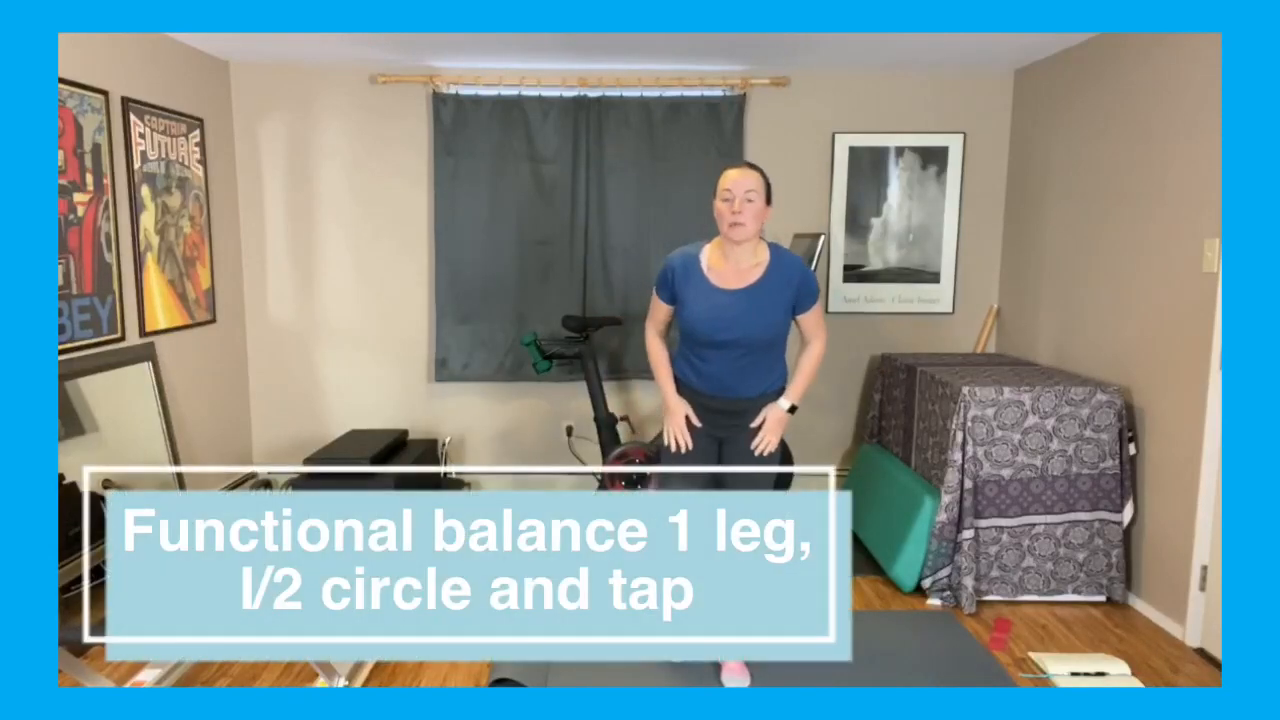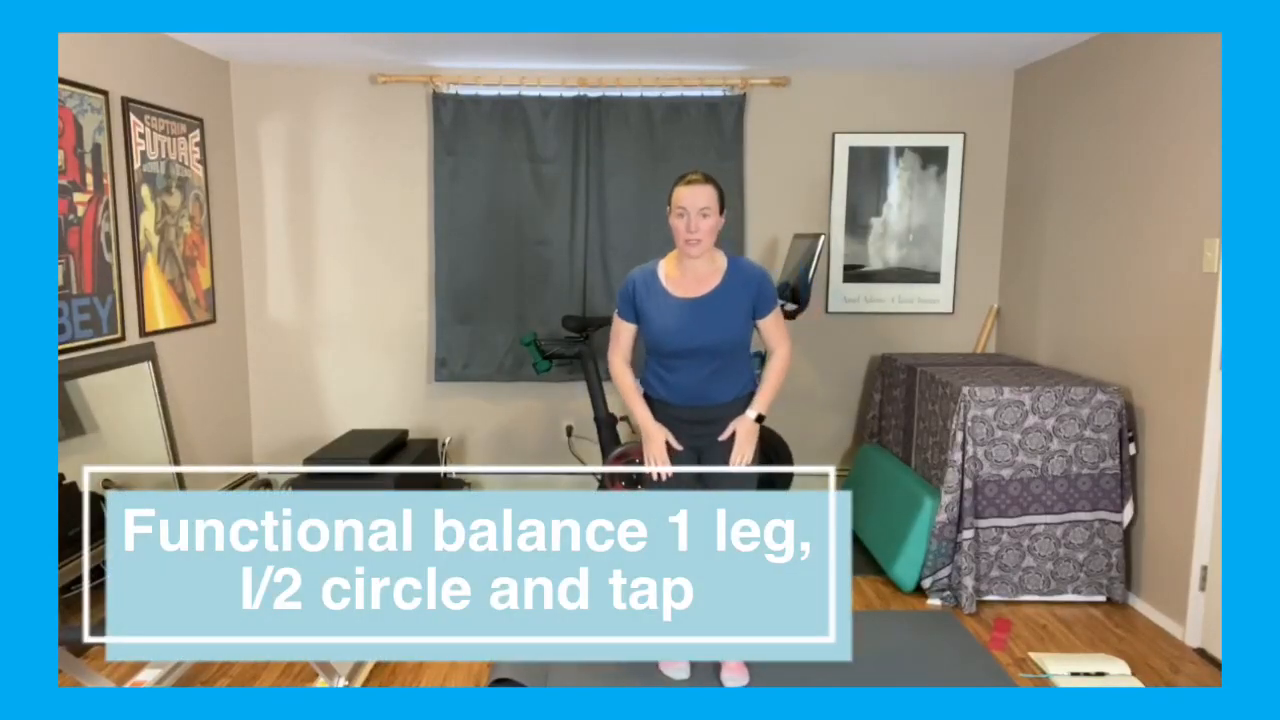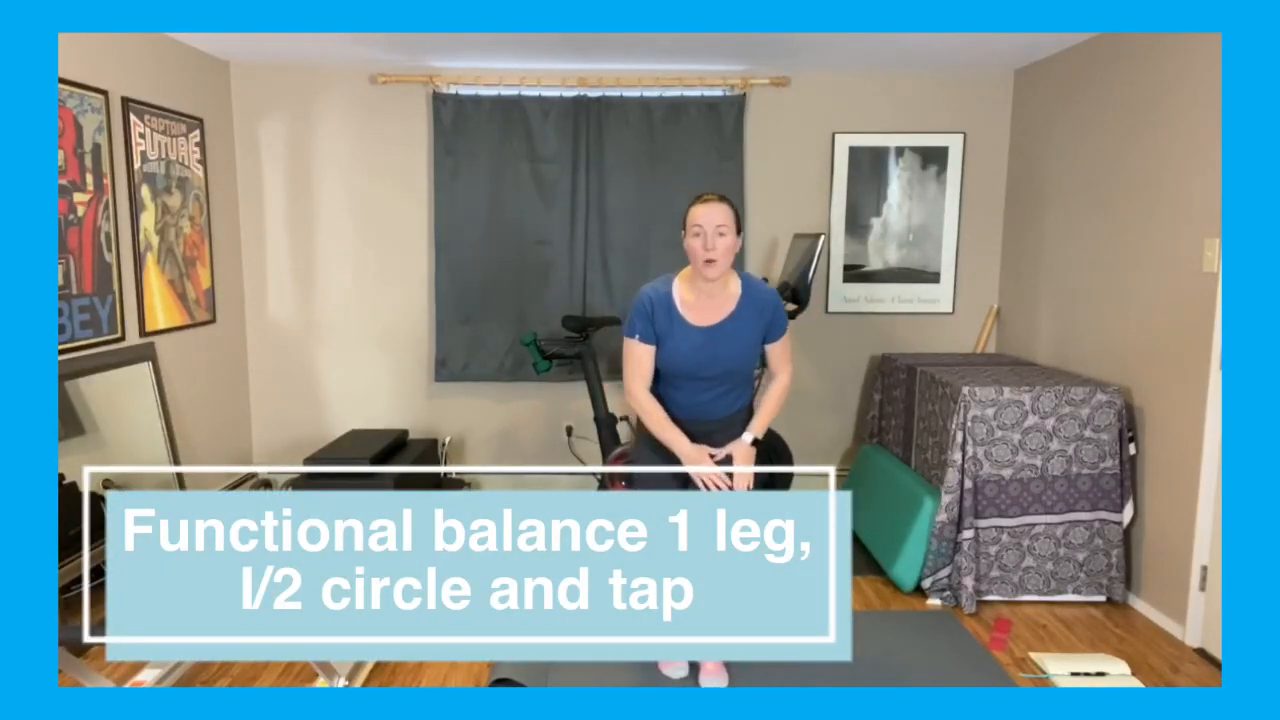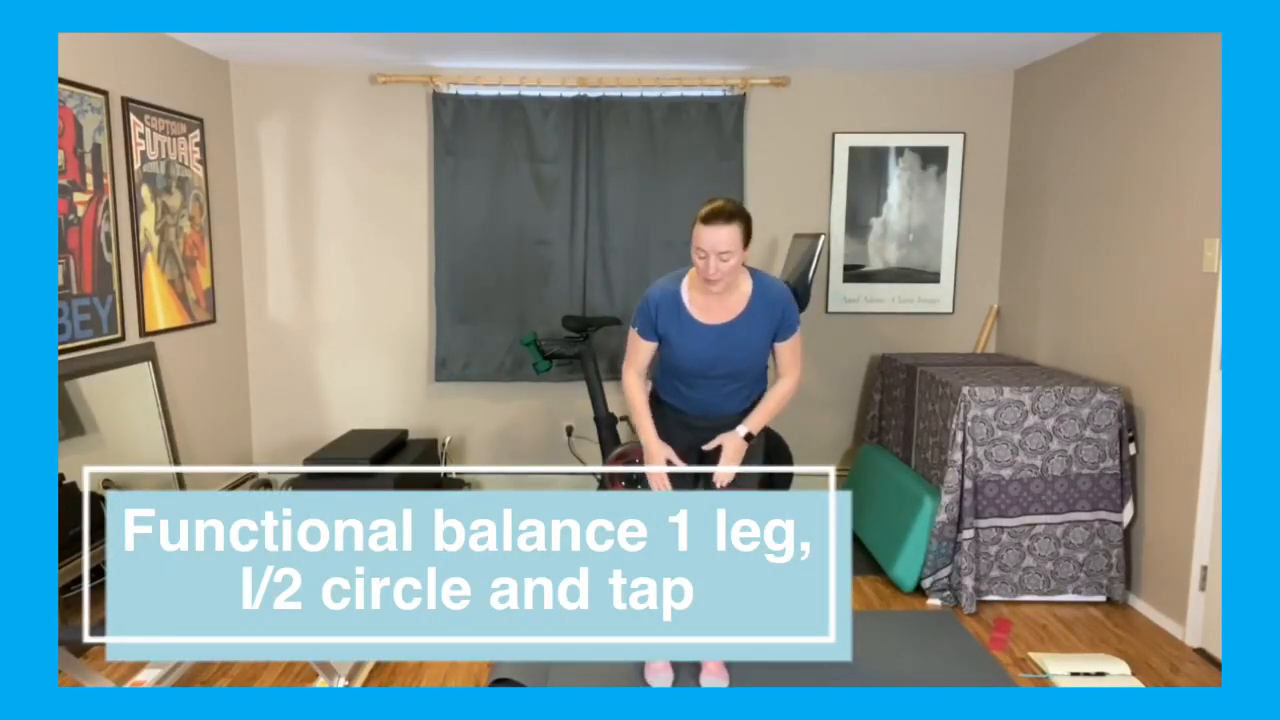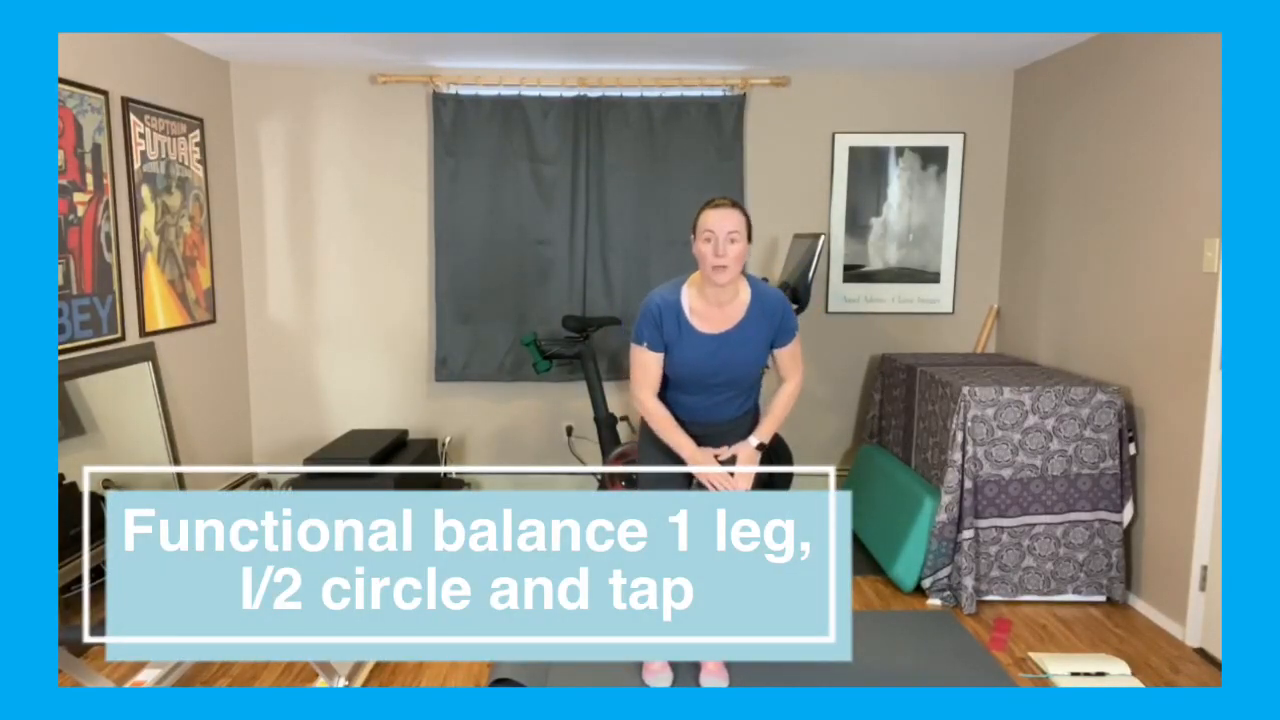
dt=1s
person 1, frame 1
left shoulder: (792, 272)
right shoulder: (680, 266)
left elbow: (815, 341)
right elbow: (654, 331)
left wrist: (786, 405)
right wrist: (670, 398)
left hip: (756, 417)
right hip: (693, 411)
person 1, frame 2
left shoulder: (750, 279)
right shoulder: (640, 284)
left elbow: (780, 351)
right elbow: (619, 359)
left wrist: (753, 417)
right wrist: (647, 424)
left hip: (730, 424)
right hip: (667, 425)
person 1, frame 3
left shoulder: (763, 301)
right shoulder: (652, 301)
left elbow: (781, 375)
right elbow: (637, 390)
left wrist: (749, 440)
right wrist: (686, 451)
left hip: (729, 434)
right hip: (663, 434)
person 1, frame 4
left shoulder: (775, 299)
right shoulder: (662, 298)
left elbow: (789, 375)
right elbow: (633, 373)
left wrist: (744, 434)
right wrist: (650, 442)
left hip: (737, 431)
right hip: (673, 428)
person 1, frame 5
left shoulder: (772, 306)
right shoulder: (661, 306)
left elbow: (791, 380)
right elbow: (644, 395)
left wrist: (755, 444)
right wrist: (694, 456)
left hip: (735, 435)
right hip: (667, 435)
